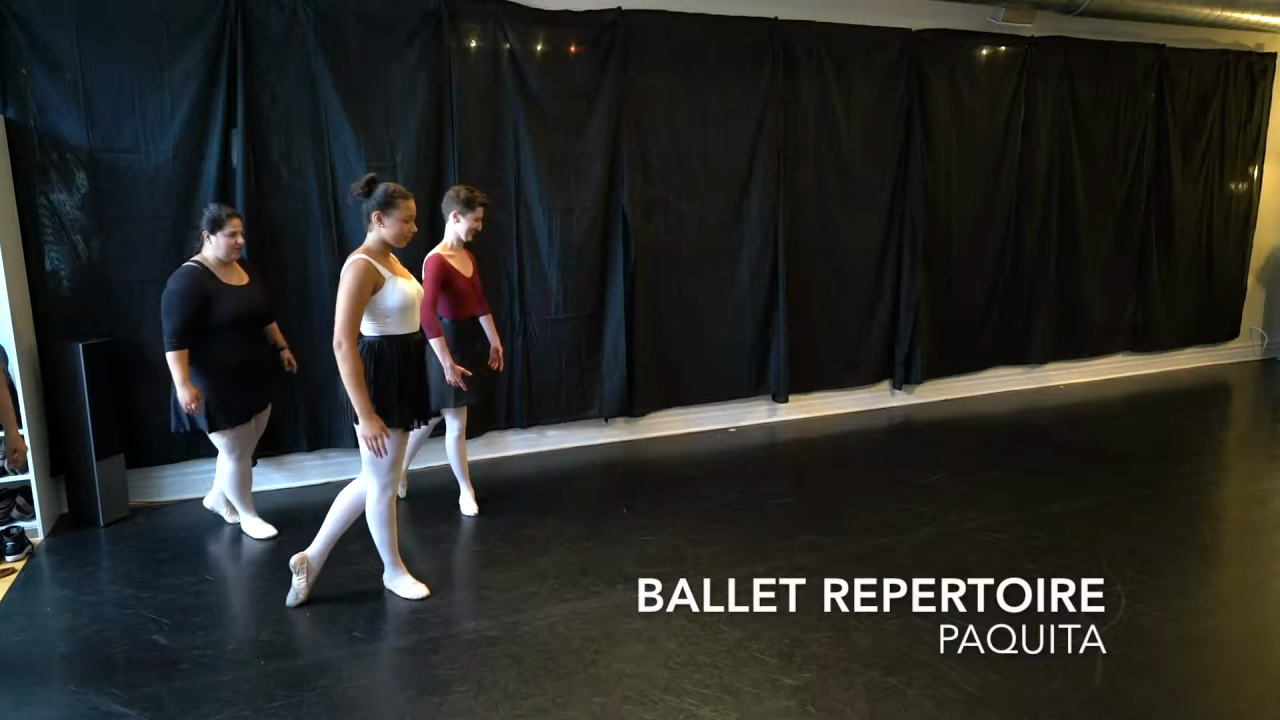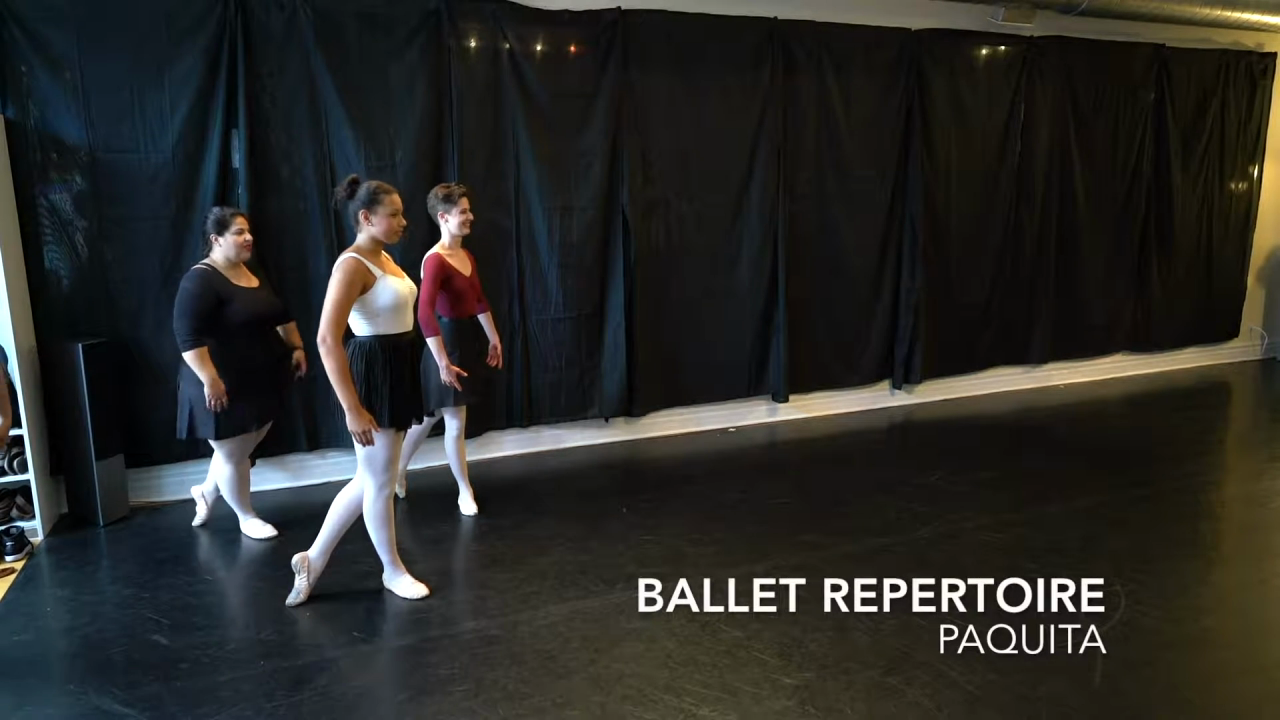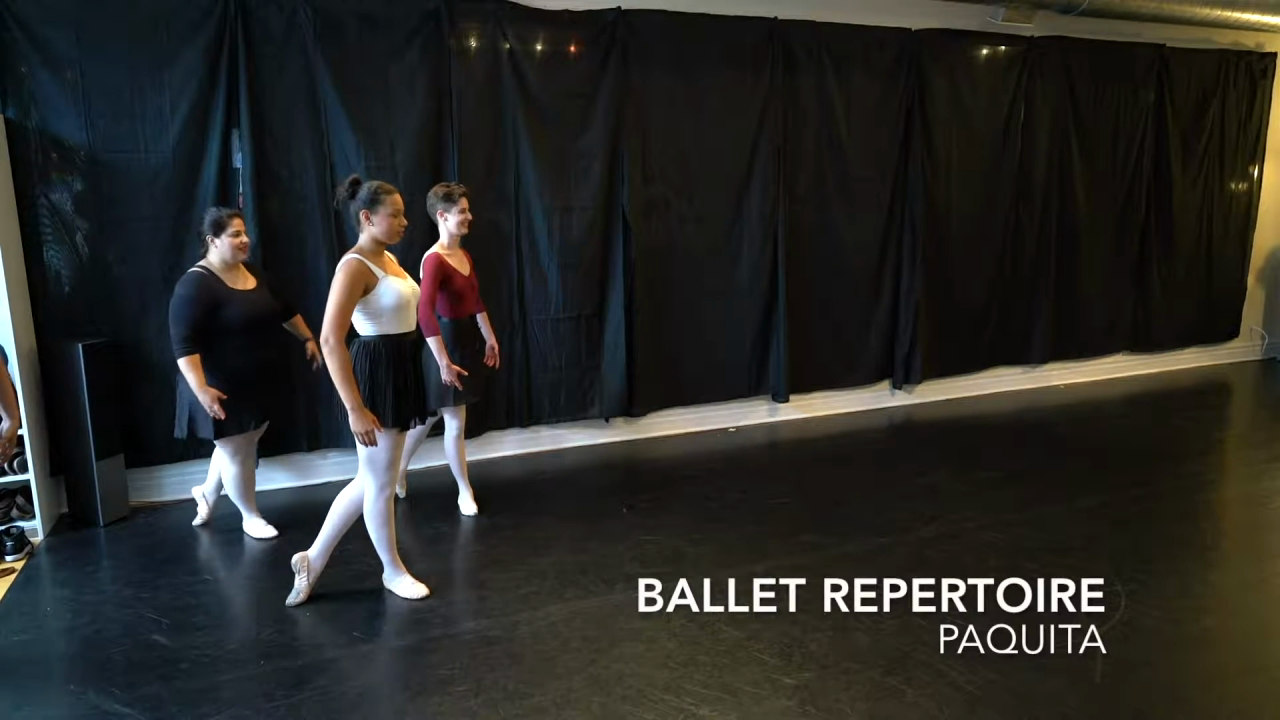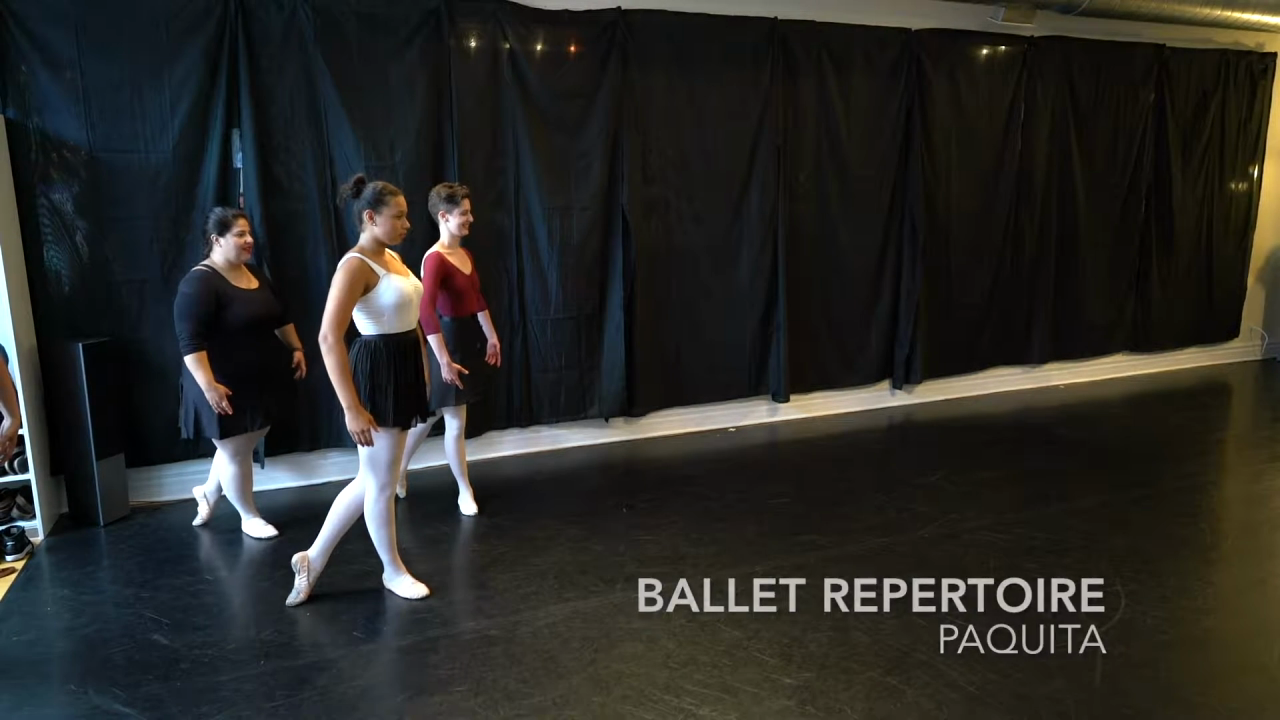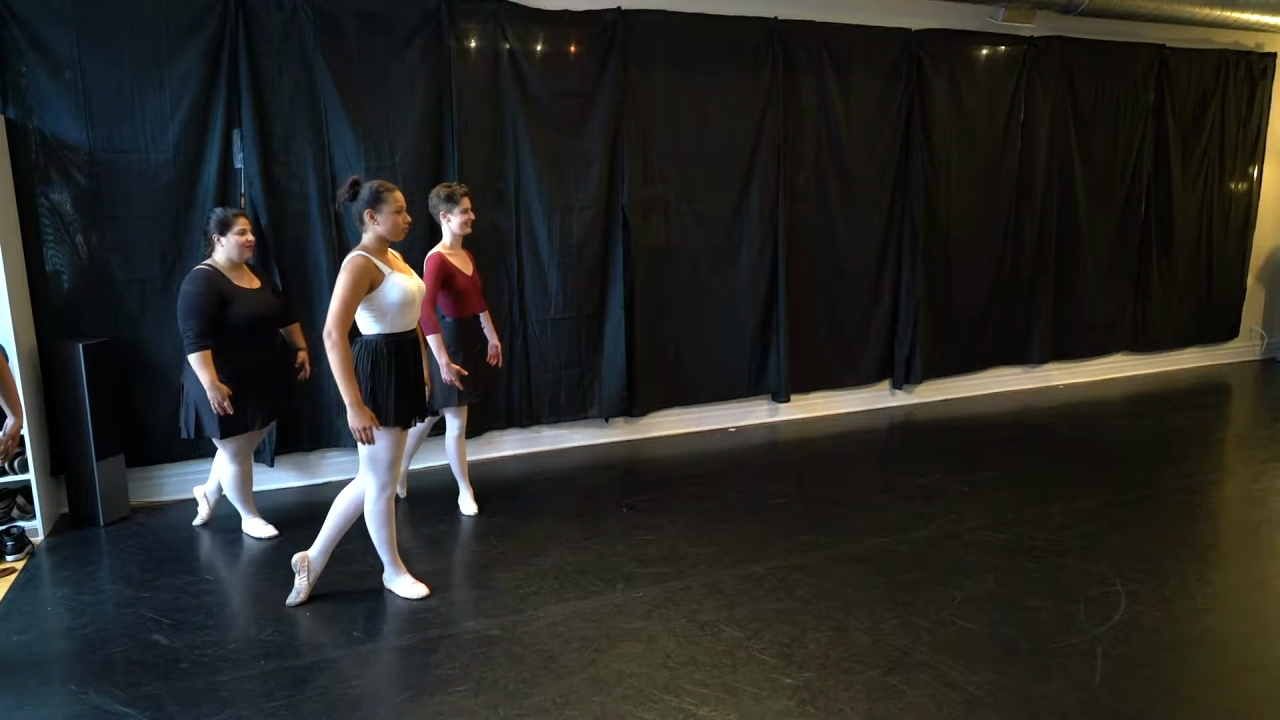
dt=0.7s
person 1, frame 1
left shoulder: (390, 259)
right shoulder: (362, 267)
right elbow: (344, 343)
right wrist: (365, 413)
left hip: (402, 372)
right hip: (378, 376)
left knee: (373, 478)
right knee: (382, 482)
left ankle: (312, 558)
right ankle: (394, 570)
person 1, frame 2
left shoulder: (384, 258)
right shoulder: (353, 266)
right elbow: (328, 339)
left wrist: (401, 379)
right wrist: (352, 408)
left hip: (397, 370)
right hip: (373, 374)
left knee: (370, 478)
right knee: (380, 482)
left ankle: (313, 559)
right ankle: (392, 569)
person 1, frame 3
left shoulder: (388, 259)
right shoulder: (355, 267)
right elbow: (330, 339)
left wrist: (409, 379)
right wrist: (355, 408)
left hip: (400, 370)
right hip: (375, 373)
left knee: (370, 478)
right knee: (380, 483)
left ankle: (313, 559)
right ankle: (392, 570)
person 1, frame 4
left shoulder: (393, 258)
right shoulder: (355, 266)
right elbow: (329, 337)
left wrist: (423, 373)
right wrist: (352, 408)
left hip: (404, 368)
right hip: (377, 372)
left knee: (371, 478)
right knee: (381, 482)
left ankle: (313, 559)
right ankle: (393, 570)
person 1, frame 5
left shoulder: (394, 257)
right shoulder: (360, 264)
right elbow: (334, 334)
left wrist: (424, 371)
right wrist: (354, 404)
left hip: (403, 368)
right hip: (379, 371)
left knee: (371, 478)
right knee: (381, 482)
left ankle: (314, 559)
right ankle: (393, 570)
person 2, frame 1
left shoulder: (469, 256)
right shoulder: (436, 261)
left elbow: (480, 302)
right elbow: (427, 316)
left wrist: (494, 341)
right wrist: (447, 362)
left hip: (471, 340)
right hip: (449, 341)
left knee: (432, 415)
right knee: (456, 424)
left ankle: (399, 472)
right ankle: (466, 491)
person 2, frame 2
left shoulder: (466, 256)
right shoulder: (435, 260)
left elbow: (479, 300)
right elbow: (425, 314)
left wrist: (493, 338)
right wrist: (443, 361)
left hip: (469, 338)
right hip: (448, 341)
left knee: (430, 415)
right knee: (456, 424)
left ankle: (397, 472)
right ankle: (465, 491)
person 2, frame 3
left shoulder: (465, 255)
right shoulder: (434, 260)
right elbow: (425, 313)
left wrist: (490, 338)
right wrist: (443, 361)
left hip: (468, 339)
right hip: (447, 340)
left knee: (430, 415)
right knee: (455, 424)
left ankle: (398, 472)
right ankle: (465, 491)
person 2, frame 4
left shoulder: (465, 254)
right shoulder: (435, 259)
left elbow: (477, 299)
right elbow: (426, 311)
left wrist: (491, 336)
right wrist: (443, 359)
left hip: (469, 337)
right hip: (448, 340)
left knee: (431, 414)
right knee: (456, 423)
left ankle: (398, 472)
right ankle: (465, 491)
person 2, frame 5
left shoulder: (467, 255)
right shoulder: (437, 260)
right elbow: (426, 312)
left wrist: (492, 337)
right wrist: (443, 360)
left hip: (471, 339)
right hip: (450, 341)
left knee: (431, 414)
right knee: (456, 423)
left ankle: (399, 472)
right ankle: (465, 492)
person 3, frame 1
left shoulder: (244, 269)
right shoulder: (190, 280)
left elbow: (265, 315)
right elbow: (174, 338)
left wrist: (282, 347)
right wrist: (183, 384)
left hip: (254, 376)
right hip: (215, 384)
left knee: (246, 444)
right knee: (236, 451)
left ankle: (217, 496)
right ankle: (249, 517)
person 3, frame 2
left shoulder: (251, 273)
right shoulder: (201, 281)
left elbow: (281, 314)
right elbow: (188, 337)
left wrist: (296, 347)
right wrist: (210, 380)
left hip: (260, 381)
right hip: (224, 387)
left knee: (243, 446)
right knee: (233, 453)
left ankle: (207, 490)
right ankle: (247, 518)
person 3, frame 3
left shoulder: (251, 272)
right shoulder: (196, 285)
left elbow: (283, 308)
right elbow: (184, 344)
left wrist: (308, 339)
right wrist: (200, 388)
left hip: (258, 382)
right hip: (222, 389)
left knee: (241, 445)
right knee: (238, 451)
left ankle: (208, 492)
right ankle: (251, 516)
person 3, frame 4
left shoulder: (254, 273)
right shoulder: (200, 283)
left elbow: (280, 315)
right elbow: (190, 341)
left wrist: (296, 348)
right wrist: (208, 385)
left hip: (261, 381)
right hip: (225, 388)
left knee: (244, 445)
right knee: (236, 451)
left ankle: (208, 491)
right ankle: (249, 517)
person 3, frame 5
left shoulder: (255, 274)
right shoulder: (202, 282)
left elbow: (284, 313)
right elbow: (195, 340)
left wrist: (300, 348)
right wrist: (211, 384)
left hip: (261, 381)
right hip: (226, 386)
left knee: (245, 445)
right knee: (236, 451)
left ankle: (209, 492)
right ankle: (250, 517)
